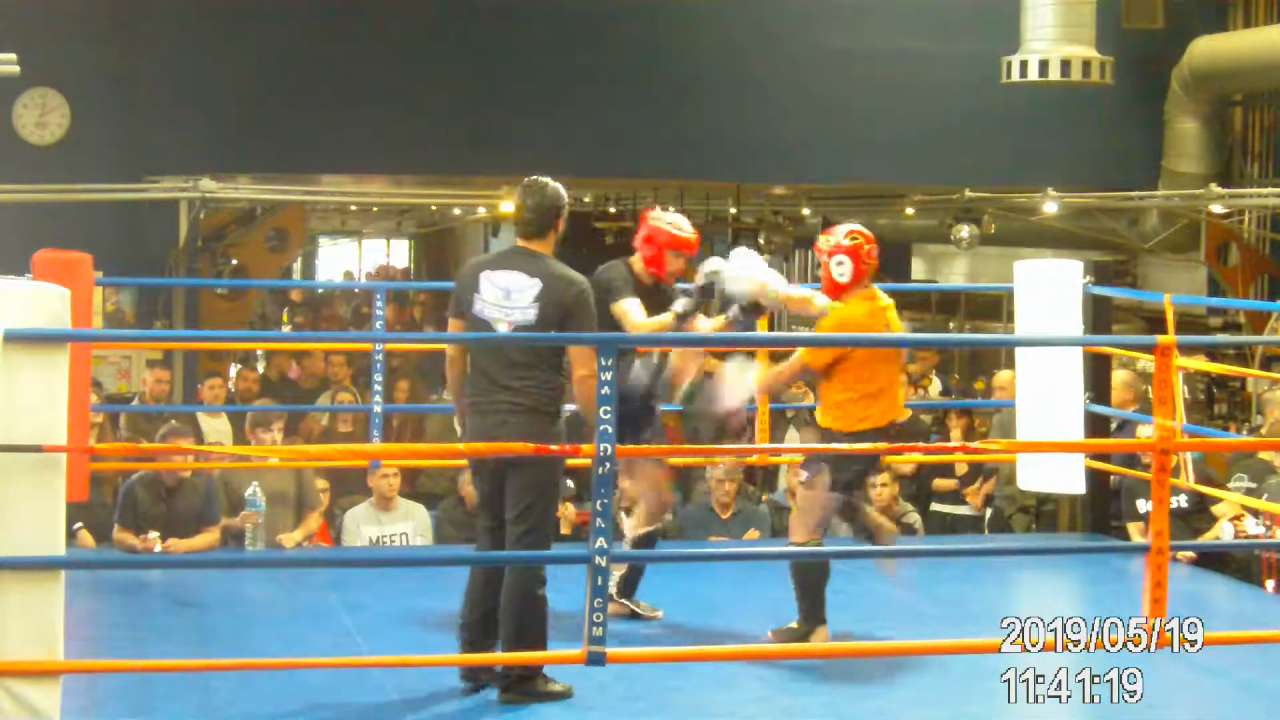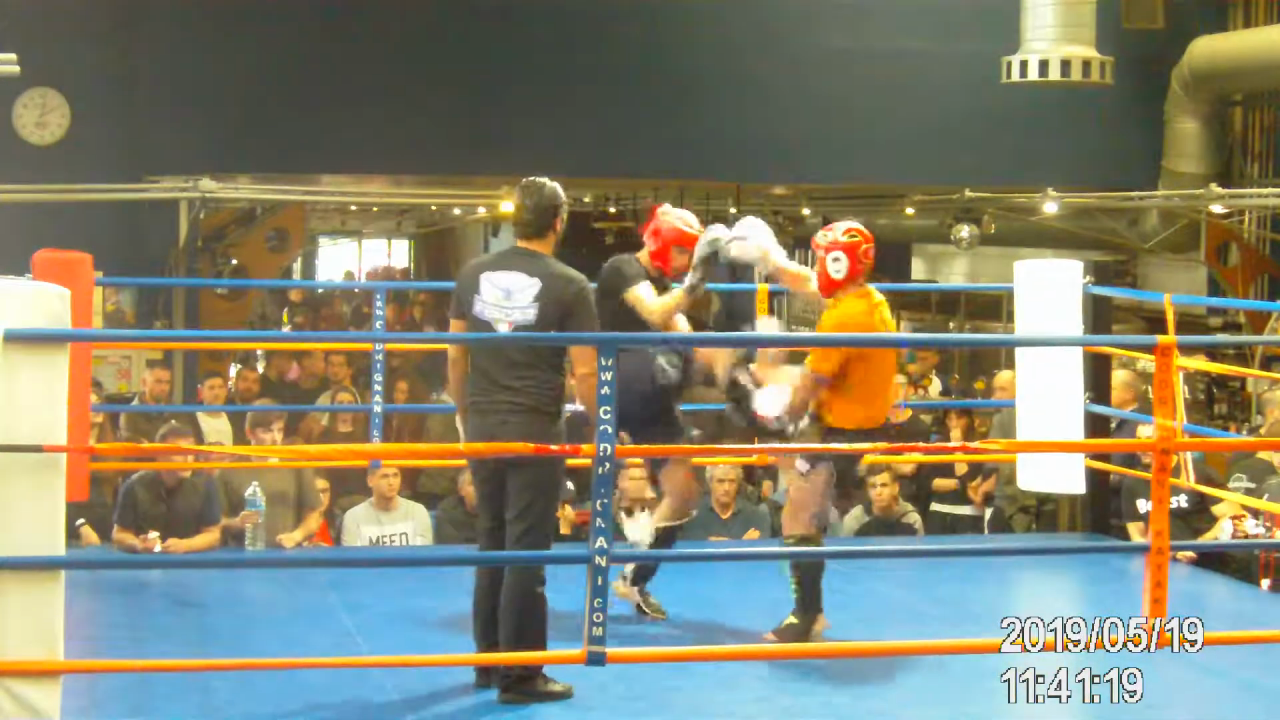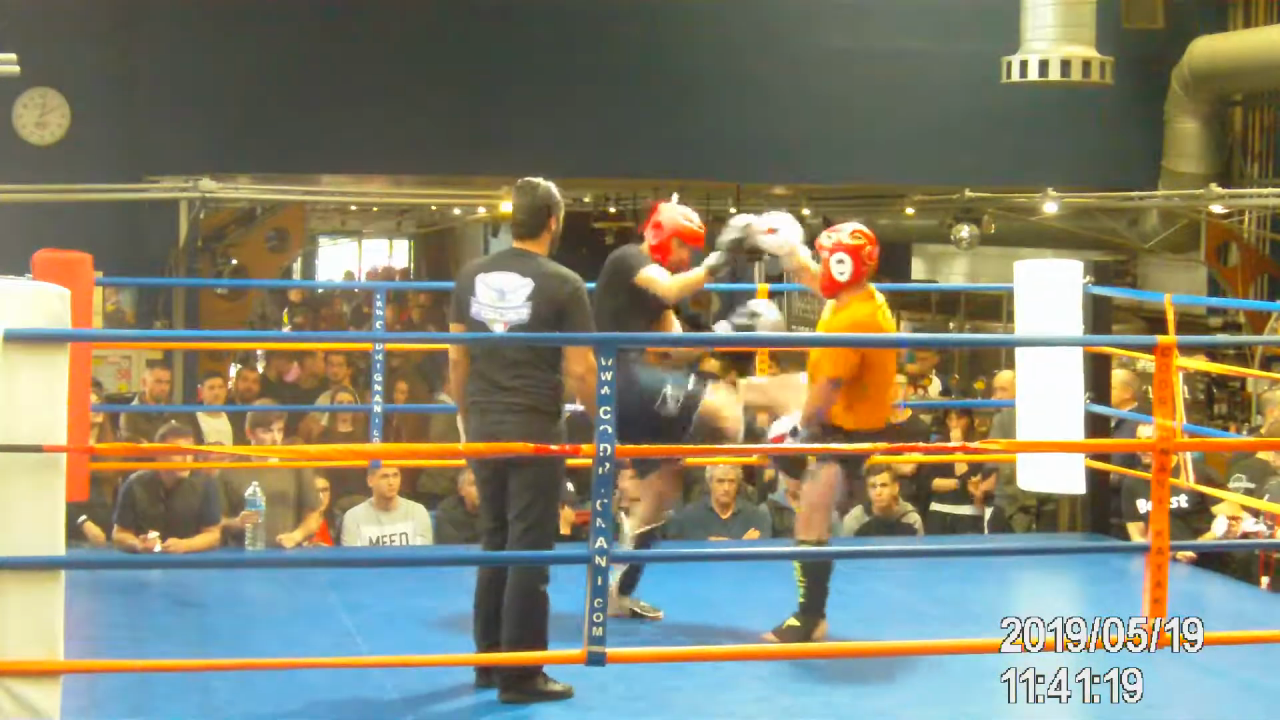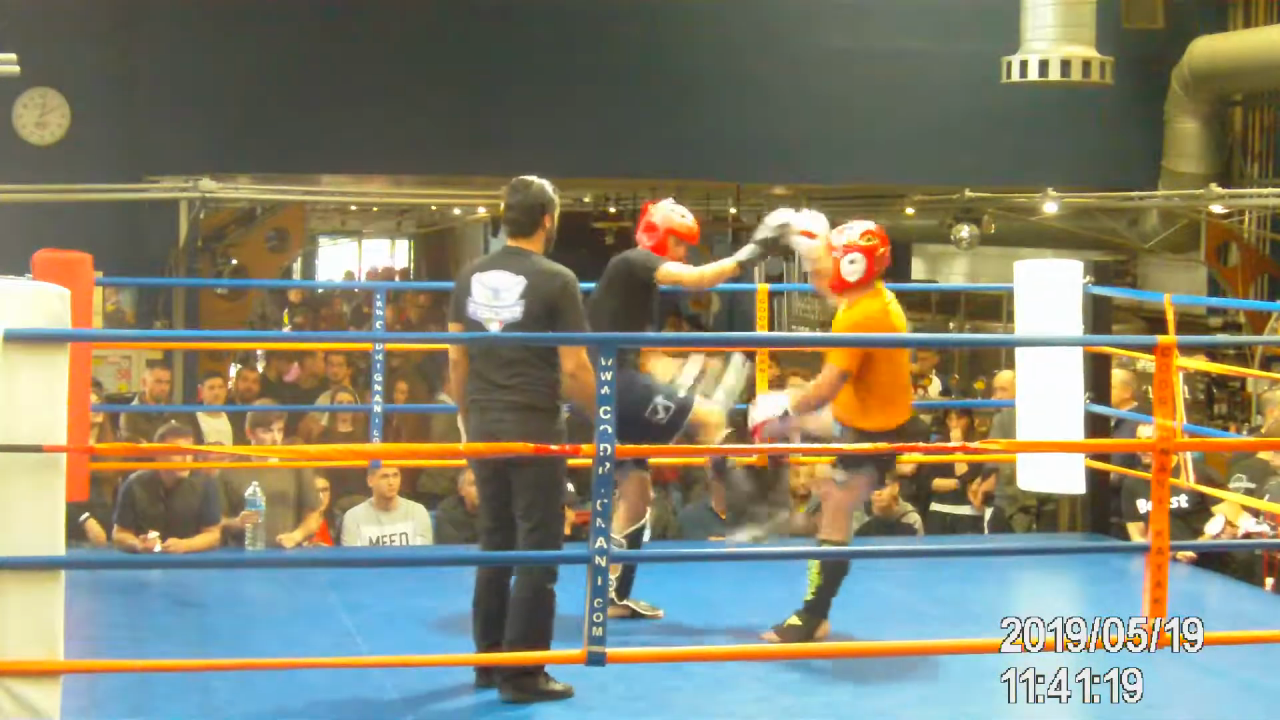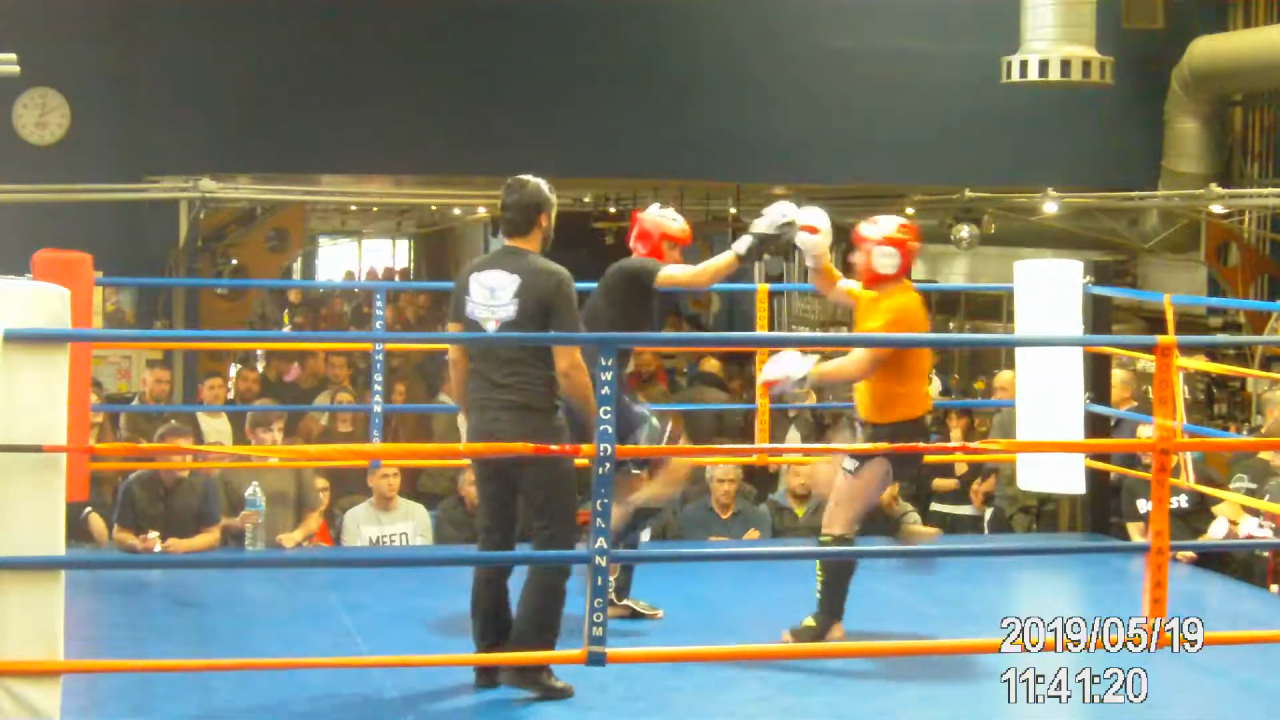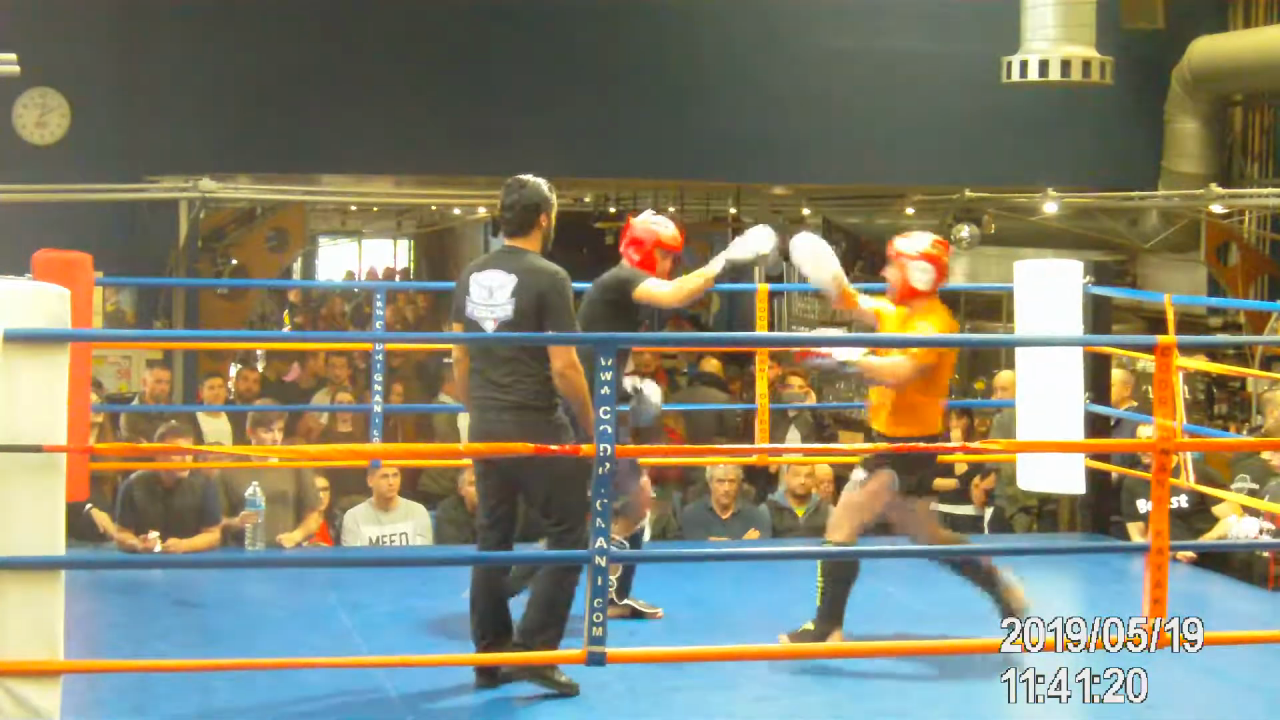
dt=0.1s
person 1, frame 1
left shoulder: (473, 273)
right shoulder: (569, 286)
left elbow: (454, 357)
right elbow: (584, 374)
left wrist: (463, 417)
left hip: (483, 429)
right hip: (534, 433)
left knee: (490, 544)
right knee: (526, 554)
left ankle: (477, 657)
right ankle: (520, 675)
person 1, frame 2
left shoulder: (473, 274)
right shoulder: (569, 285)
left elbow: (456, 358)
right elbow: (585, 372)
left hip: (483, 429)
right hip: (535, 432)
left knee: (491, 544)
right knee: (526, 553)
left ankle: (489, 659)
right ankle: (519, 676)
person 1, frame 3
left shoulder: (472, 276)
right shoulder: (562, 283)
left elbow: (457, 361)
right elbow: (580, 370)
left hip: (485, 430)
right hip: (535, 432)
left knee: (495, 546)
right knee: (530, 551)
left ankle: (490, 660)
right ankle: (519, 674)
person 1, frame 4
left shoulder: (470, 276)
right shoulder: (555, 279)
left elbow: (457, 361)
right elbow: (573, 368)
left hip: (485, 429)
right hip: (535, 430)
left knee: (494, 545)
right knee: (537, 550)
left ankle: (490, 660)
right ankle: (522, 672)
person 1, frame 5
left shoulder: (471, 275)
right shoulder: (551, 278)
left elbow: (458, 361)
right elbow: (568, 367)
right wrist: (598, 423)
left hip: (485, 428)
right hip: (535, 428)
left knee: (493, 543)
right knee: (555, 542)
left ankle: (490, 660)
right ankle: (526, 657)
person 1, frame 6
left shoulder: (472, 275)
right shoulder: (547, 278)
left elbow: (462, 360)
right elbow: (563, 366)
right wrist: (593, 425)
left hip: (486, 428)
right hip: (535, 427)
left knee: (492, 542)
right knee: (568, 538)
left ankle: (492, 659)
right ankle: (534, 652)
person 2, frame 1
left shoulder: (843, 320)
right shoulder: (880, 303)
left elbow: (793, 372)
right elbow: (815, 303)
left wrist: (749, 388)
left hip: (849, 437)
right hip: (878, 428)
left knee: (805, 530)
left ankle: (811, 625)
right ankle: (878, 530)
person 2, frame 2
left shoulder: (841, 318)
right shoulder: (872, 299)
left elbow: (811, 382)
right elbow: (807, 282)
left wrist: (780, 413)
right wrist: (768, 256)
left hip: (845, 430)
right hip: (865, 422)
left knee: (798, 520)
right knee: (772, 369)
left ankle: (808, 618)
person 2, frame 3
left shoulder: (848, 320)
right shoulder: (867, 299)
left elbow: (824, 390)
right elbow: (815, 278)
left wrist: (798, 426)
right wrist: (788, 249)
left hip: (853, 430)
right hip: (858, 420)
left knee: (809, 524)
left ankle: (809, 620)
person 2, frame 4
left shoulder: (860, 318)
right shoulder: (877, 297)
left elbow: (829, 383)
right elbow: (825, 281)
left wrist: (784, 408)
right wrist: (814, 246)
left hip: (873, 432)
right hip: (863, 420)
left knee: (832, 528)
right knee: (781, 410)
left ankle: (812, 620)
person 2, frame 5
left shoulder: (897, 309)
right shoulder: (882, 296)
left elbow: (859, 366)
right elbow: (832, 288)
left wrist: (801, 369)
right wrist: (818, 250)
left hip: (893, 429)
right hip: (890, 422)
left knee: (838, 520)
right knee: (829, 481)
left ankle: (826, 622)
person 2, frame 6
left shoulder: (931, 326)
right shoulder: (901, 310)
left elbow: (902, 374)
right elbow: (855, 305)
left wrist: (847, 356)
right wrist: (830, 276)
left hip: (905, 445)
right hip: (895, 440)
left knee: (841, 526)
right knee: (924, 534)
left ankle: (826, 627)
right ankle: (1001, 590)
person 3, frame 1
left shoulder: (662, 289)
right shoulder: (612, 276)
left elbow: (701, 329)
right elbow: (642, 332)
right wrist: (690, 304)
left hip: (631, 398)
left knee: (656, 497)
right knee: (689, 355)
left ankle: (620, 592)
person 3, frame 2
left shoulder: (663, 284)
right shoulder: (622, 268)
left elbow: (684, 335)
right elbow: (658, 317)
right wrist: (698, 276)
left hip: (642, 395)
right hip: (626, 380)
left knee: (683, 494)
right knee: (711, 351)
left ankle: (634, 582)
person 3, frame 3
left shoulder: (653, 292)
right shoulder: (627, 259)
left elbow: (678, 339)
right elbow: (673, 290)
right wrist: (721, 255)
left hip: (627, 387)
right hip: (624, 379)
left knee: (661, 491)
right knee: (719, 400)
left ankle: (620, 595)
person 3, frame 4
left shoulder: (648, 279)
right shoulder: (633, 263)
left elbow: (643, 356)
right elbow: (697, 279)
left wrist: (685, 373)
right wrist: (752, 251)
left hip: (615, 388)
right hip: (611, 386)
left knee: (636, 493)
right knee: (707, 418)
left ankle: (616, 595)
person 3, frame 5
left shoulder: (629, 279)
right shoulder: (635, 269)
right elbow: (697, 277)
right wrist: (750, 243)
left knee: (640, 485)
right knee: (676, 467)
left ankle: (615, 595)
right ankle: (606, 540)
person 3, frame 6
left shoulder: (619, 288)
right shoulder: (620, 280)
right elbow: (675, 295)
left wrist: (630, 387)
right wrist: (727, 259)
left knee: (639, 495)
right knee: (627, 504)
left ankle: (614, 595)
